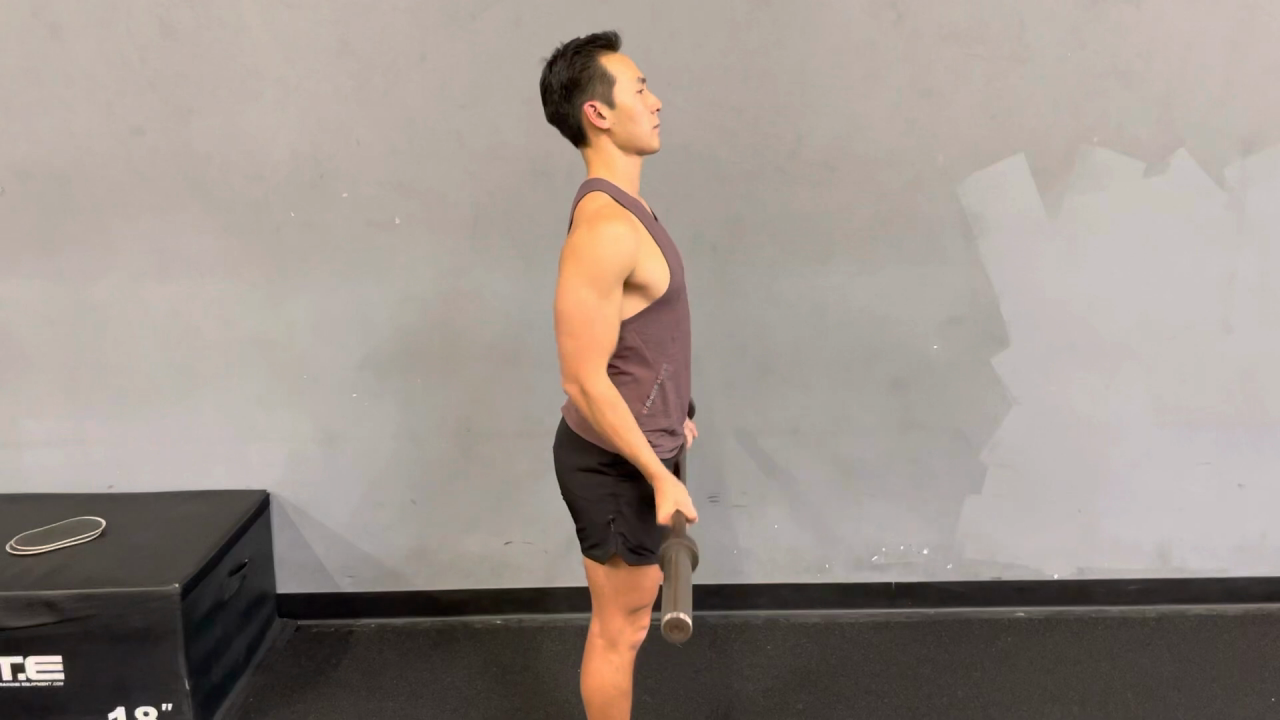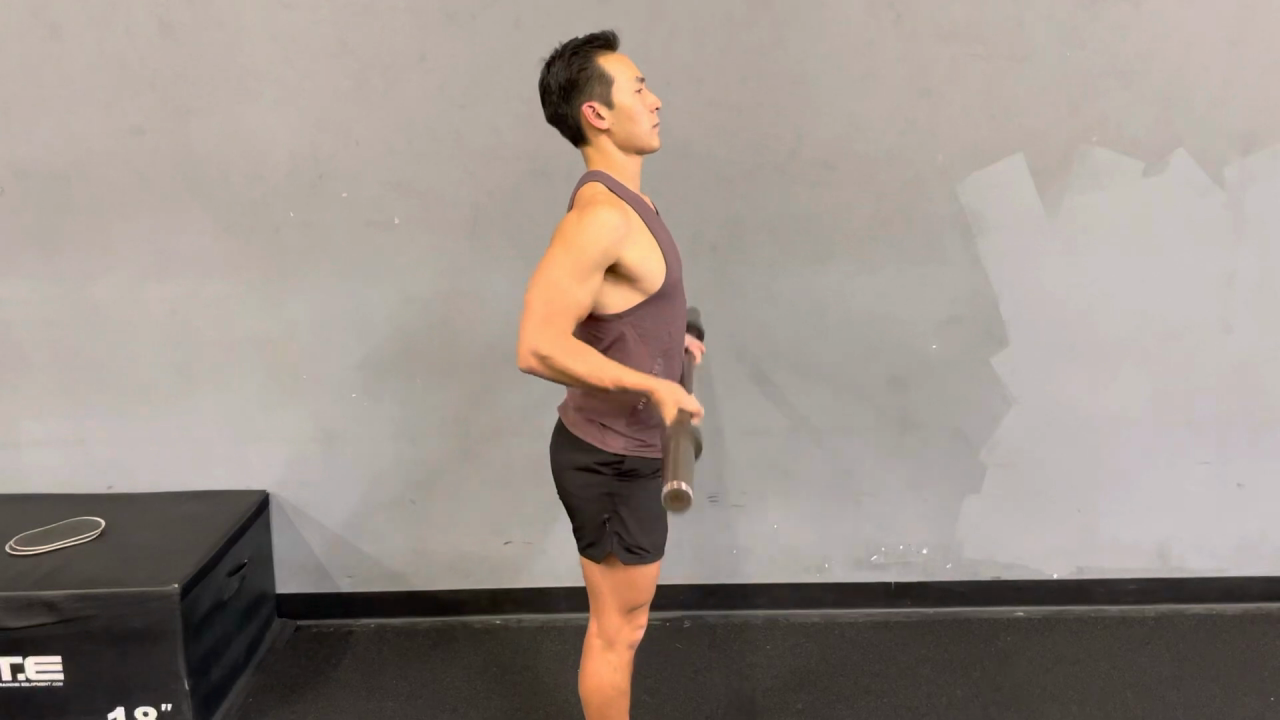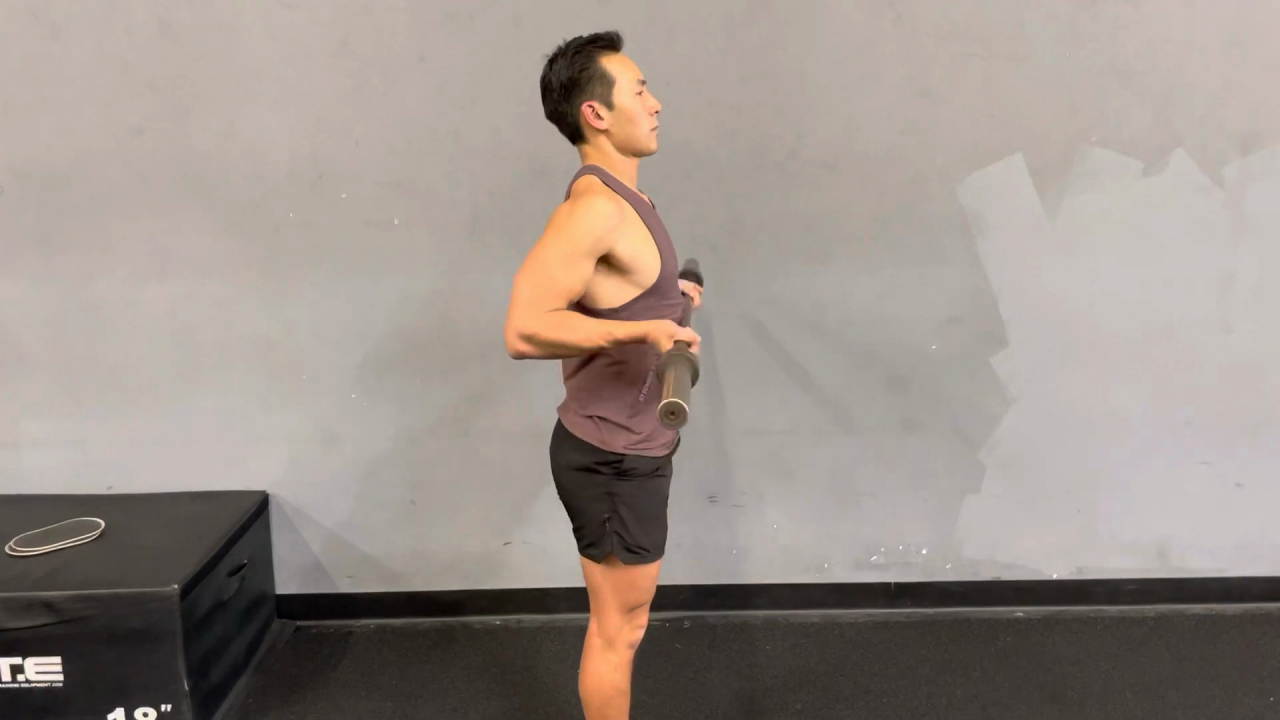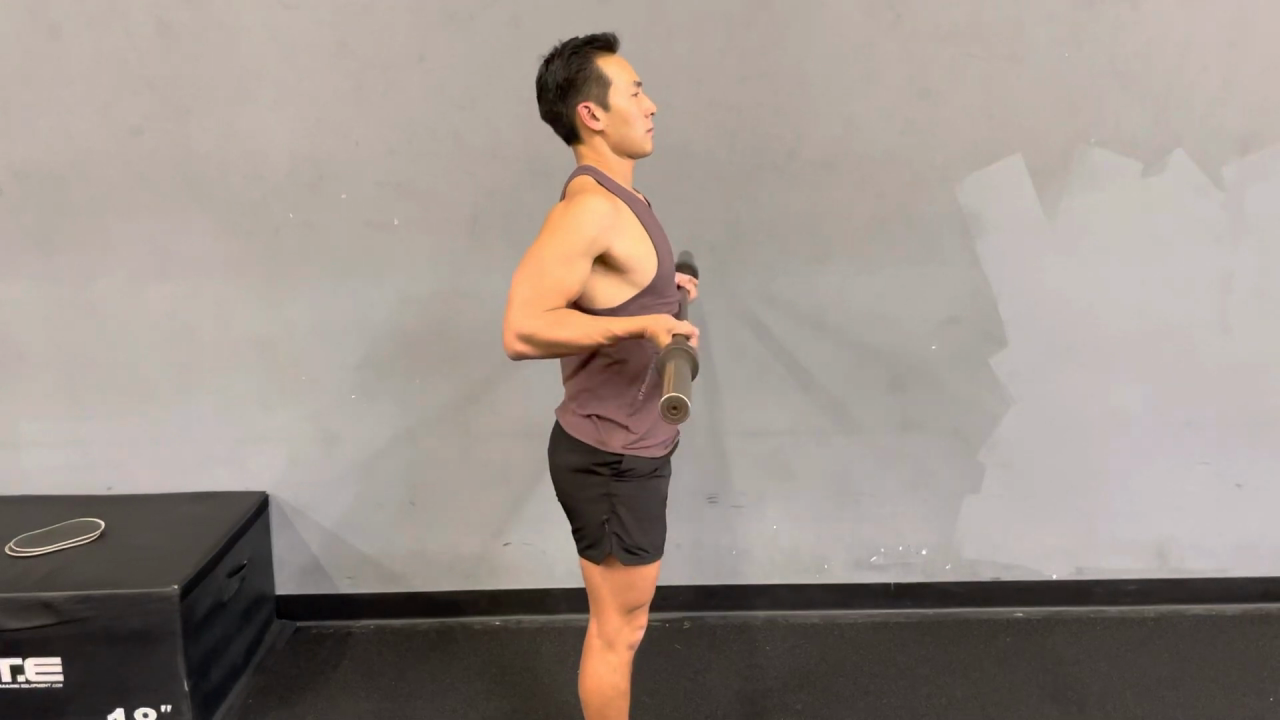
dt=0.3s
person 1, frame 1
left shoulder: (622, 206)
right shoulder: (606, 227)
right elbow: (584, 378)
left wrist: (670, 413)
right wrist: (661, 476)
left hip: (631, 452)
right hip: (617, 463)
left knee: (622, 623)
right knee: (621, 629)
person 1, frame 2
left shoulder: (623, 202)
right shoulder: (601, 215)
right elbow: (538, 346)
left wrist: (672, 340)
right wrist: (653, 386)
left hip: (624, 448)
right hip: (614, 456)
left knee: (620, 623)
right knee: (618, 628)
person 1, frame 3
left shoulder: (620, 197)
right shoulder: (596, 207)
right elbow: (524, 328)
left wrist: (667, 294)
right wrist: (643, 330)
left hip: (627, 447)
right hip: (612, 456)
left knee: (621, 622)
right knee: (618, 628)
person 1, frame 4
left shoulder: (616, 198)
right shoulder: (590, 207)
right elbow: (523, 329)
left wrist: (664, 286)
right wrist: (642, 324)
left hip: (628, 447)
right hip: (611, 456)
left knee: (620, 623)
right knee: (618, 629)
